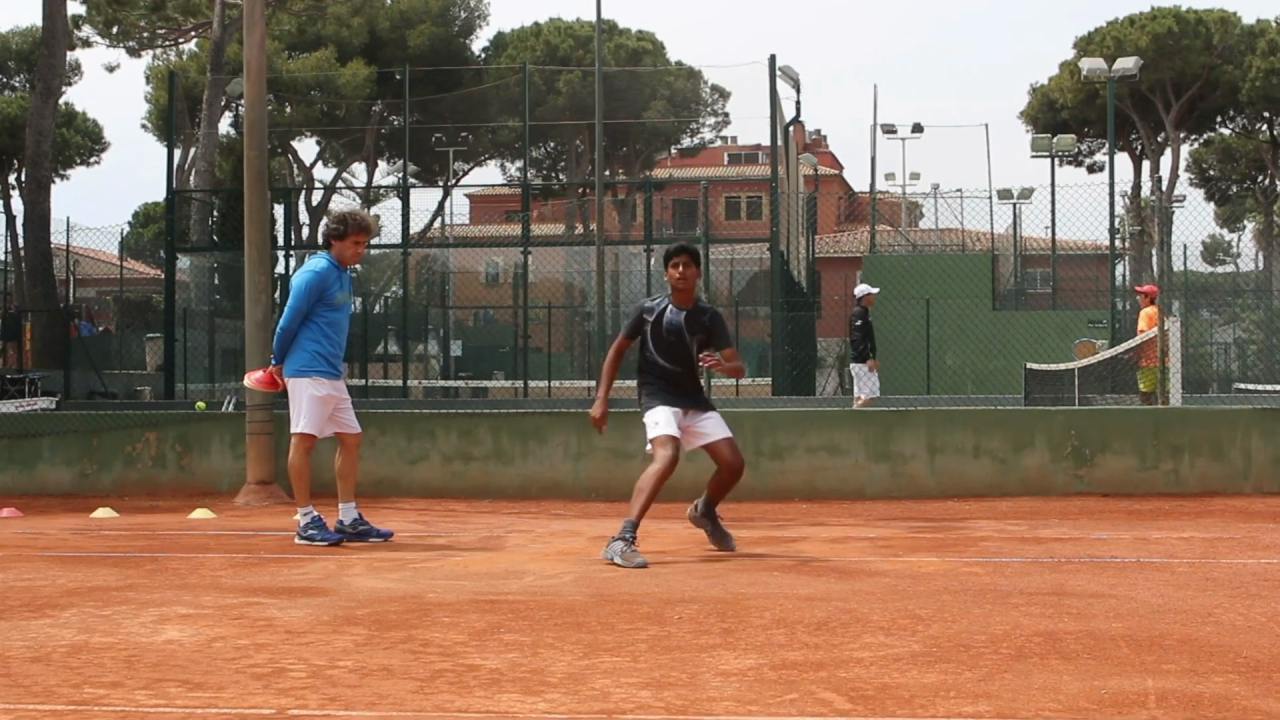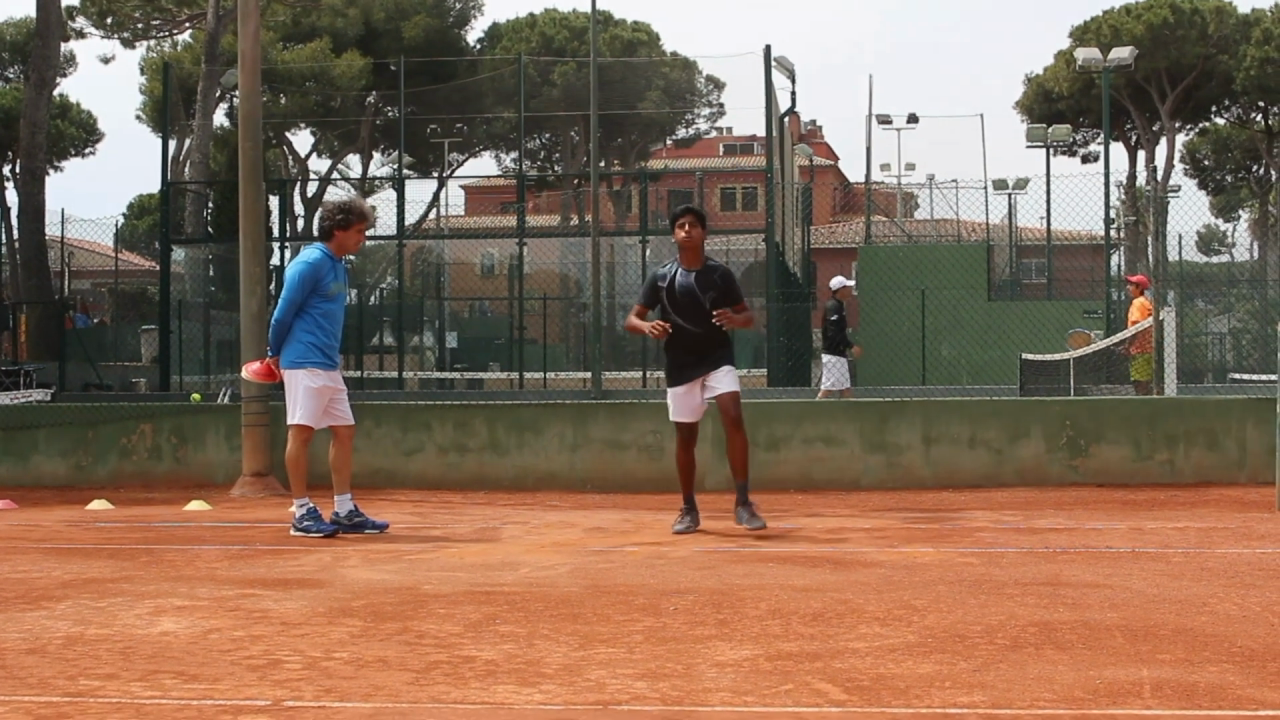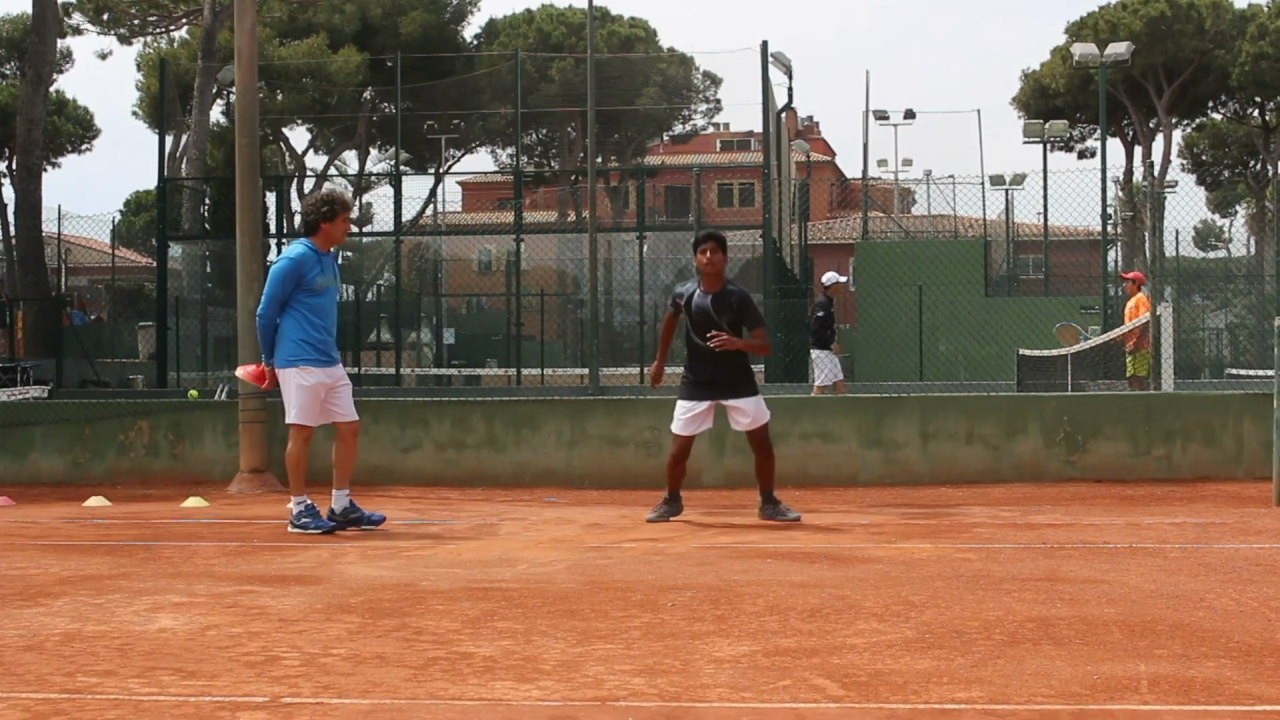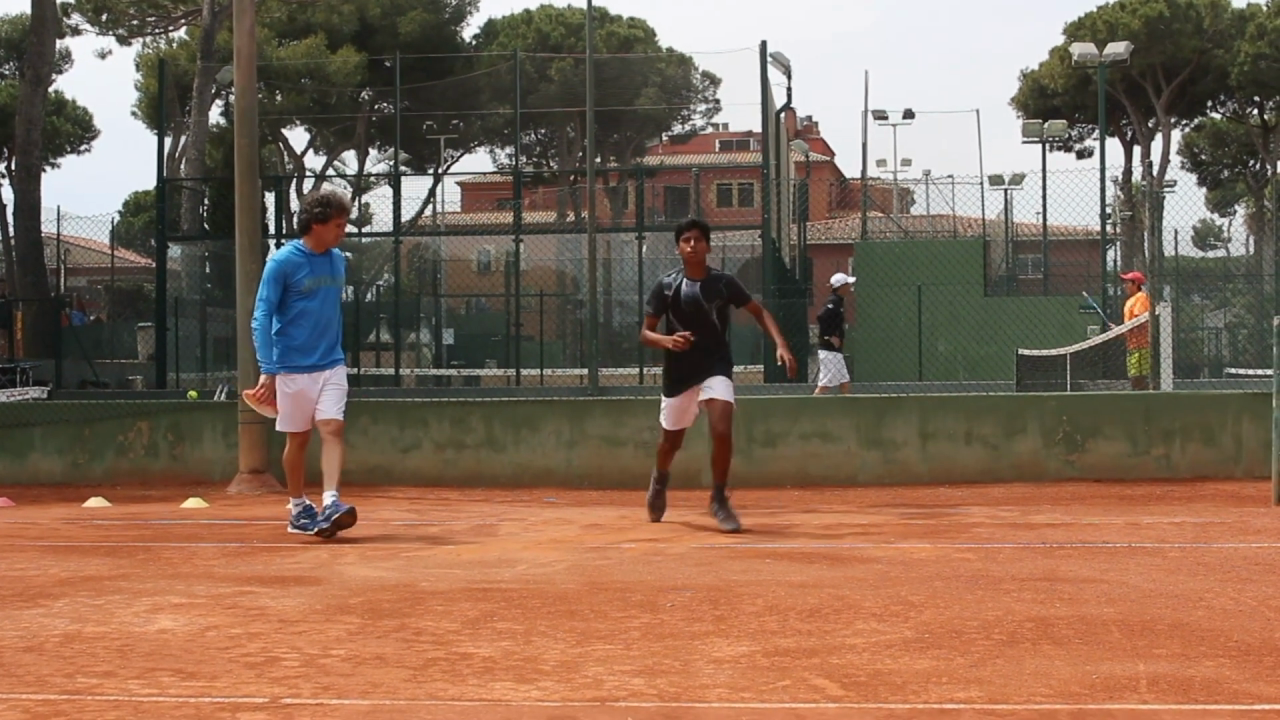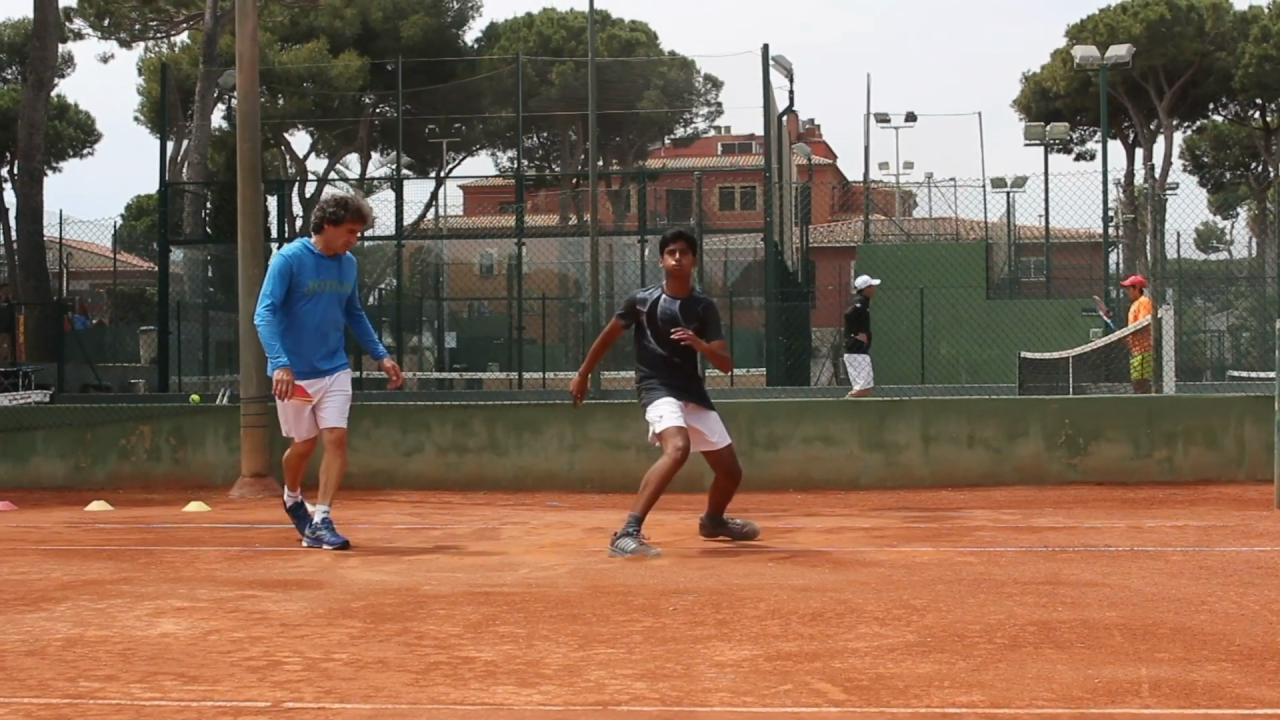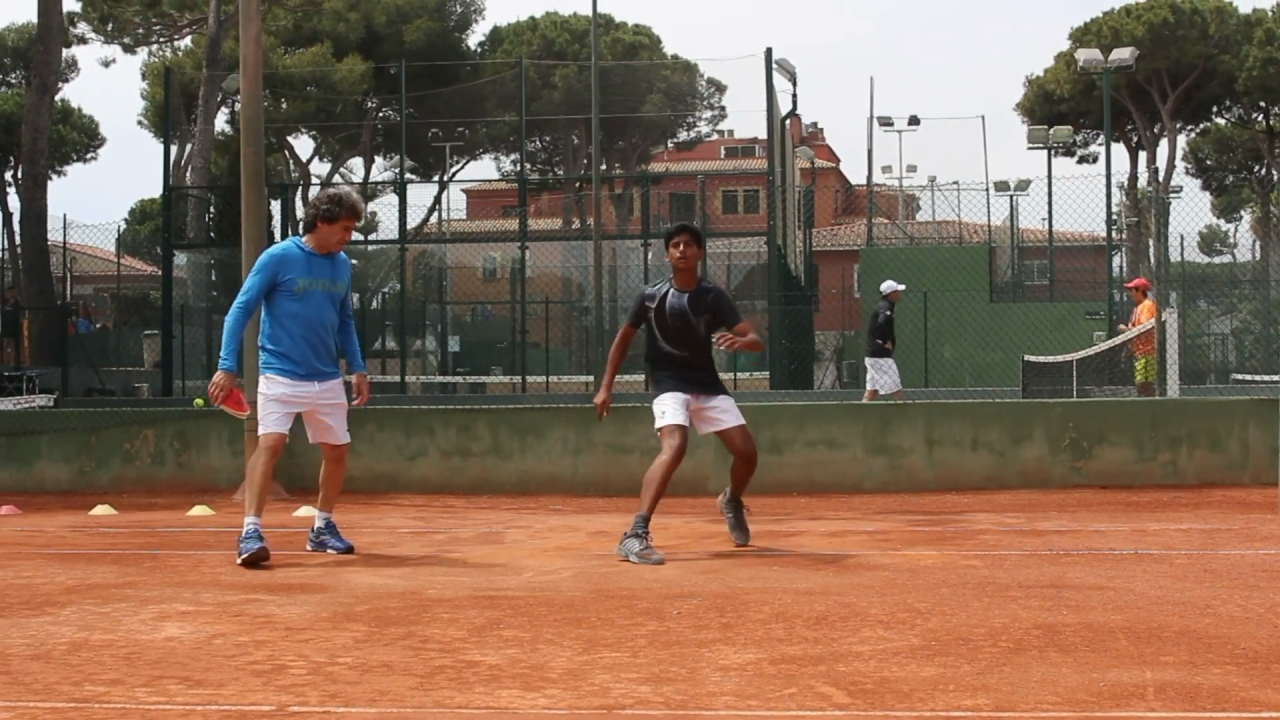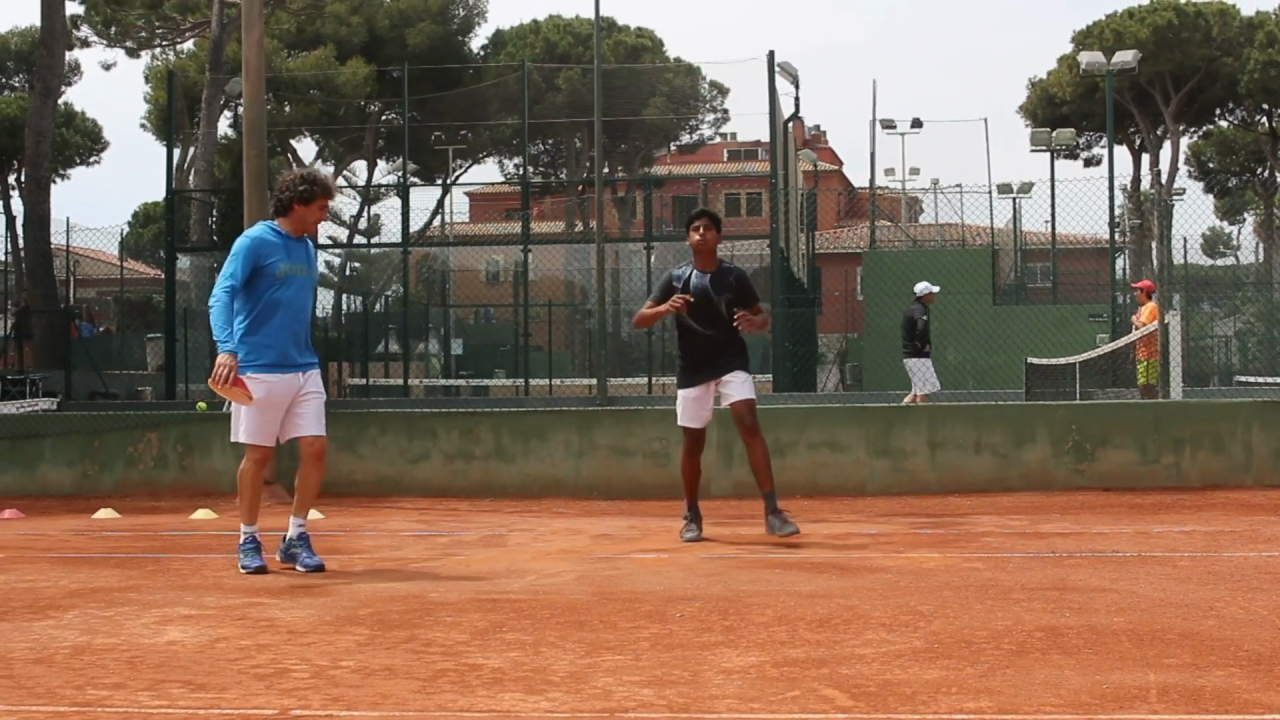
dt=0.4s
person 1, frame 1
left shoulder: (343, 273)
right shoulder: (316, 272)
right elbow: (288, 322)
right wrist: (278, 361)
left hip: (333, 374)
right hip: (309, 372)
left knee: (351, 439)
right knee: (304, 440)
left ankle: (349, 519)
right ankle: (307, 521)
person 1, frame 2
left shoulder: (337, 264)
right shoulder: (310, 263)
right elbow: (283, 314)
right wrist: (275, 354)
left hip: (329, 365)
right hip: (305, 364)
left knee: (344, 433)
right knee: (301, 432)
left ankle: (344, 511)
right ankle: (302, 513)
person 1, frame 3
left shoulder: (329, 257)
right shoulder: (293, 259)
right elbow: (266, 313)
right wrist: (268, 360)
left hip: (332, 362)
right hip: (300, 362)
left knee: (350, 429)
right knee: (302, 431)
left ankle: (343, 506)
right ankle: (300, 510)
person 1, frame 4
left shoulder: (338, 260)
right shoulder: (282, 262)
right elbow: (262, 317)
left wrist: (340, 357)
right wrist: (266, 369)
left hip: (330, 365)
right hip: (291, 368)
left knee: (331, 429)
right knee: (298, 438)
left ankle: (331, 505)
right ankle: (299, 508)
person 1, frame 5
left shoulder: (349, 264)
right shoulder: (289, 259)
left elbow: (355, 314)
right elbow: (265, 314)
left wrist: (381, 355)
right wrist: (280, 363)
left hip: (335, 370)
right hip: (296, 373)
left knee: (337, 439)
right knee: (303, 445)
left ankle: (321, 522)
right ankle: (293, 498)
person 1, frame 6
left shoulder: (343, 266)
right shoulder: (277, 258)
right elbow: (241, 310)
left wrist: (358, 368)
right wrist: (228, 365)
left hip: (327, 377)
right hip: (280, 374)
left knee: (337, 453)
right knee: (271, 444)
left ankle: (323, 529)
right ankle: (251, 532)
person 1, frame 7
left shoulder: (308, 249)
right shoulder: (254, 242)
right elbow: (221, 297)
left wrist: (311, 361)
right wrist: (226, 349)
left hip: (305, 370)
right hip: (260, 370)
left knee: (314, 449)
right knee: (259, 453)
left ankle: (296, 536)
right ankle: (248, 540)
person 2, frame 1
left shoulder: (710, 318)
right shoulder: (648, 310)
left elbow: (738, 367)
right elbow: (616, 352)
left wrist: (725, 367)
right wrist: (601, 399)
left hip: (692, 397)
right hip: (656, 396)
left knee: (734, 463)
right knee: (667, 457)
left ankle: (705, 511)
right ankle: (624, 538)
person 2, frame 2
left shoulder: (720, 273)
right shoulder: (660, 277)
left elbow: (748, 316)
right elbow: (631, 320)
left wrist: (737, 319)
right wrist: (648, 327)
left hip: (718, 359)
right hip: (680, 364)
left knee: (733, 419)
right knee: (687, 441)
left ankle: (742, 501)
right ankle: (689, 508)
person 2, frame 3
left shoulder: (739, 298)
right shoulder: (683, 294)
left elbow: (764, 347)
right elbow: (671, 319)
left wrist: (736, 343)
right wrist: (659, 360)
left hip: (737, 384)
right hip: (695, 386)
left knee: (762, 445)
right knee: (676, 456)
left ankle: (768, 501)
right ankle: (673, 500)
person 2, frame 4
left shoulder: (724, 282)
right shoulder: (664, 286)
left elbow: (759, 311)
right elbow: (645, 332)
left wrist: (781, 345)
right wrist: (667, 340)
left hip: (716, 368)
right hip: (679, 372)
left knee: (722, 429)
right knee: (670, 443)
left ankle: (719, 500)
right ankle: (660, 480)
person 2, frame 5
left shoulder: (706, 308)
right shoulder: (642, 300)
left elbow: (725, 364)
right elbow: (608, 335)
left wrist: (700, 346)
right wrist: (582, 375)
left hip: (694, 392)
right hip: (657, 387)
left knee: (731, 472)
right knee: (678, 447)
left ankle: (713, 520)
right ankle: (628, 532)
person 2, frame 6
left shoulder: (714, 296)
right shoulder: (651, 295)
left elbow: (754, 338)
right elbow: (623, 339)
left wrist: (741, 341)
right wrist: (605, 387)
left hip: (707, 385)
right hip: (668, 383)
left knee: (747, 452)
right knee: (674, 447)
left ankle: (733, 501)
right ankle: (636, 534)
person 2, frame 7
left shoulder: (734, 275)
right shoulder: (675, 278)
left elbow: (762, 314)
right elbow: (639, 320)
left wrist: (755, 321)
right wrist: (665, 308)
left hip: (732, 363)
right hip: (692, 369)
left knee: (749, 426)
right knee: (693, 446)
left ankle: (772, 509)
right ankle: (692, 514)
